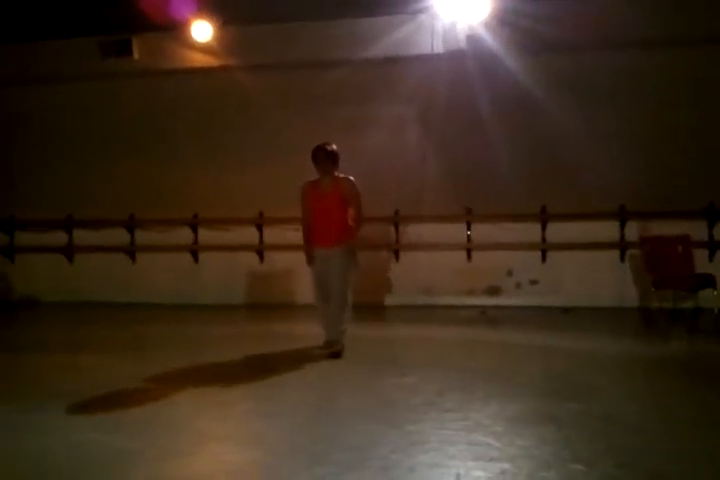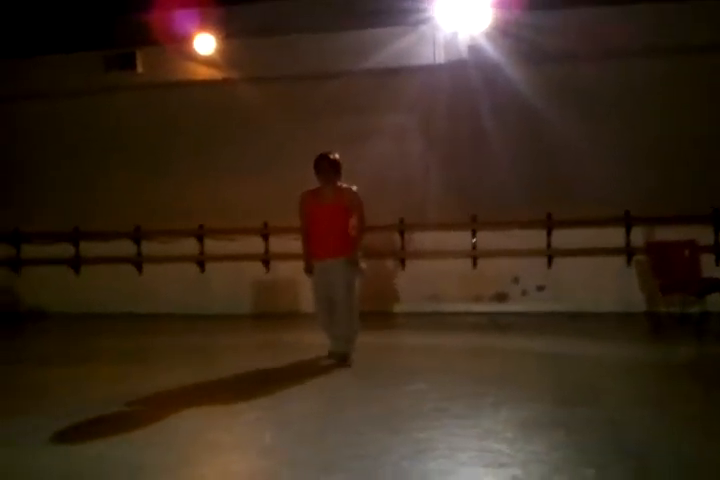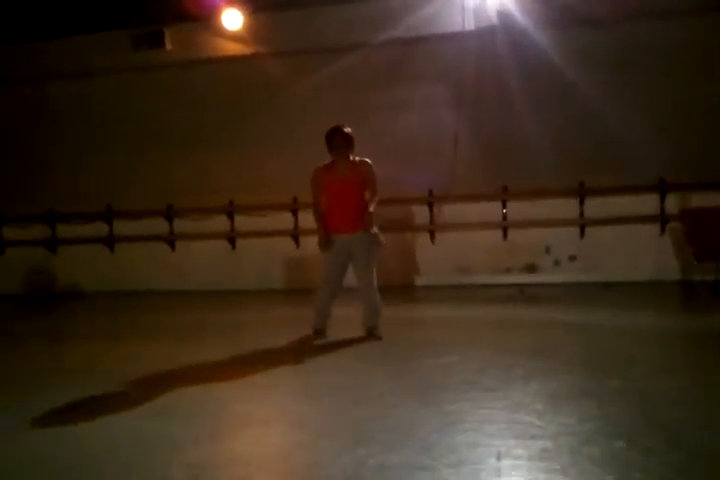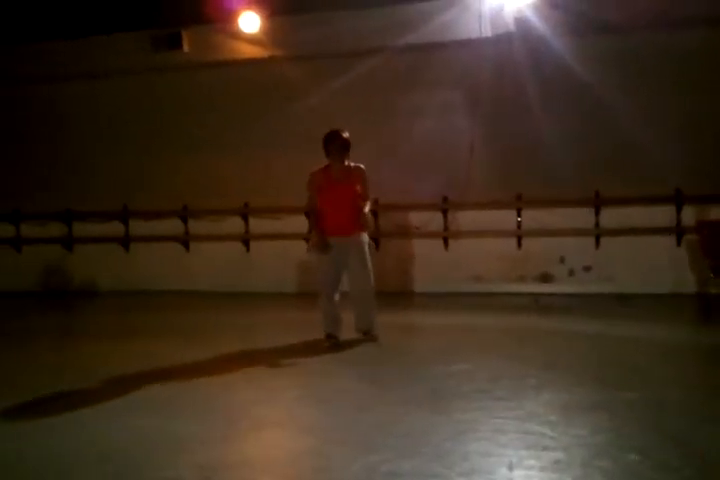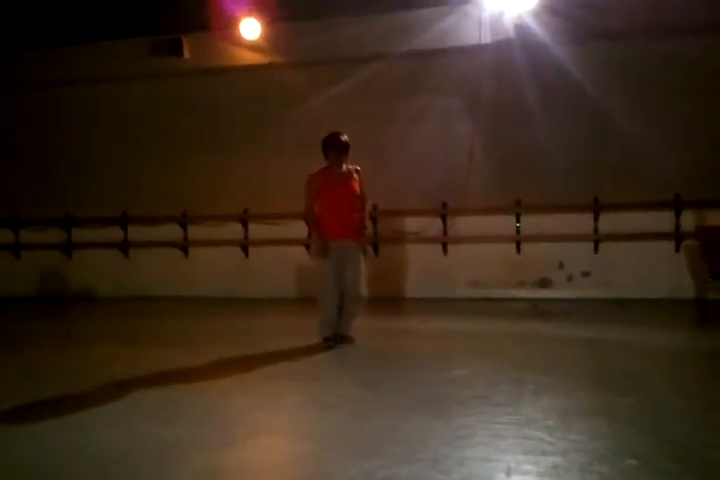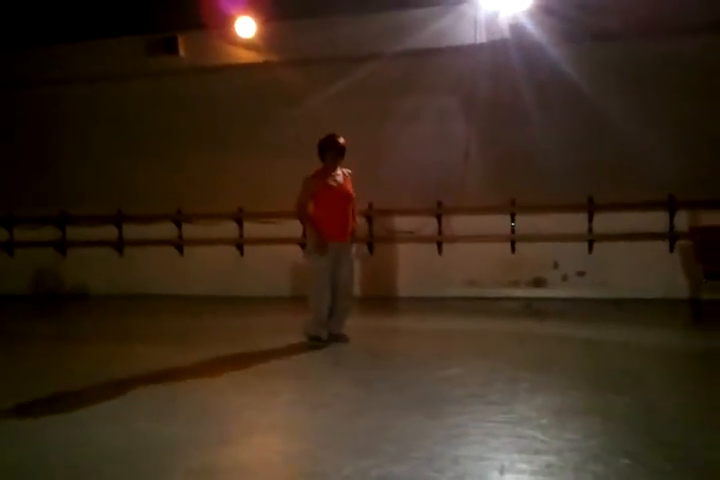
dt=0.4s
person 1, frame 1
left shoulder: (347, 184)
right shoulder: (308, 188)
left elbow: (357, 214)
right elbow: (306, 220)
left wrist: (352, 241)
right wrist: (307, 247)
left hip: (341, 248)
right hip: (318, 249)
left knee: (339, 294)
right knee: (323, 296)
left ankle: (336, 339)
right ankle: (331, 336)
person 1, frame 2
left shoulder: (350, 194)
right shoulder: (308, 198)
left elbow: (360, 225)
right elbow: (305, 230)
left wrist: (354, 251)
right wrist: (307, 258)
left hip: (344, 259)
right hip: (319, 261)
left knee: (345, 306)
right knee: (324, 308)
left ankle: (344, 351)
right ankle: (337, 345)
person 1, frame 3
left shoulder: (364, 167)
right shoulder: (321, 173)
left elbow: (373, 194)
right elbow: (317, 205)
left wrist: (370, 211)
right wrist: (322, 231)
left hip: (362, 233)
right hip: (335, 236)
left knee: (368, 281)
right knee: (329, 283)
left ankle: (372, 325)
right ankle: (319, 325)
person 1, frame 4
left shoulder: (359, 172)
right shoulder: (317, 177)
left elbow: (366, 199)
right elbow: (312, 209)
left wrist: (365, 212)
right wrist: (317, 234)
left hip: (355, 237)
right hip: (329, 239)
left knee: (363, 284)
right knee: (328, 287)
left ankle: (366, 326)
right ankle: (331, 330)
person 1, frame 5
left shoulder: (355, 173)
right shoulder: (316, 179)
left elbow: (362, 204)
right elbow: (309, 212)
left wrist: (363, 230)
right wrist: (317, 239)
left hip: (352, 242)
right hip: (329, 243)
left knee: (352, 290)
right knee: (329, 290)
left ankle: (343, 330)
right ankle: (328, 332)
person 1, frame 6
left shoulder: (346, 175)
right shoulder: (314, 181)
right elbow: (301, 210)
left wrist: (353, 229)
right wrist: (314, 234)
left hip: (345, 243)
right hip: (323, 243)
left knee: (345, 290)
right knee: (321, 289)
left ankle: (335, 329)
right ankle: (314, 331)
